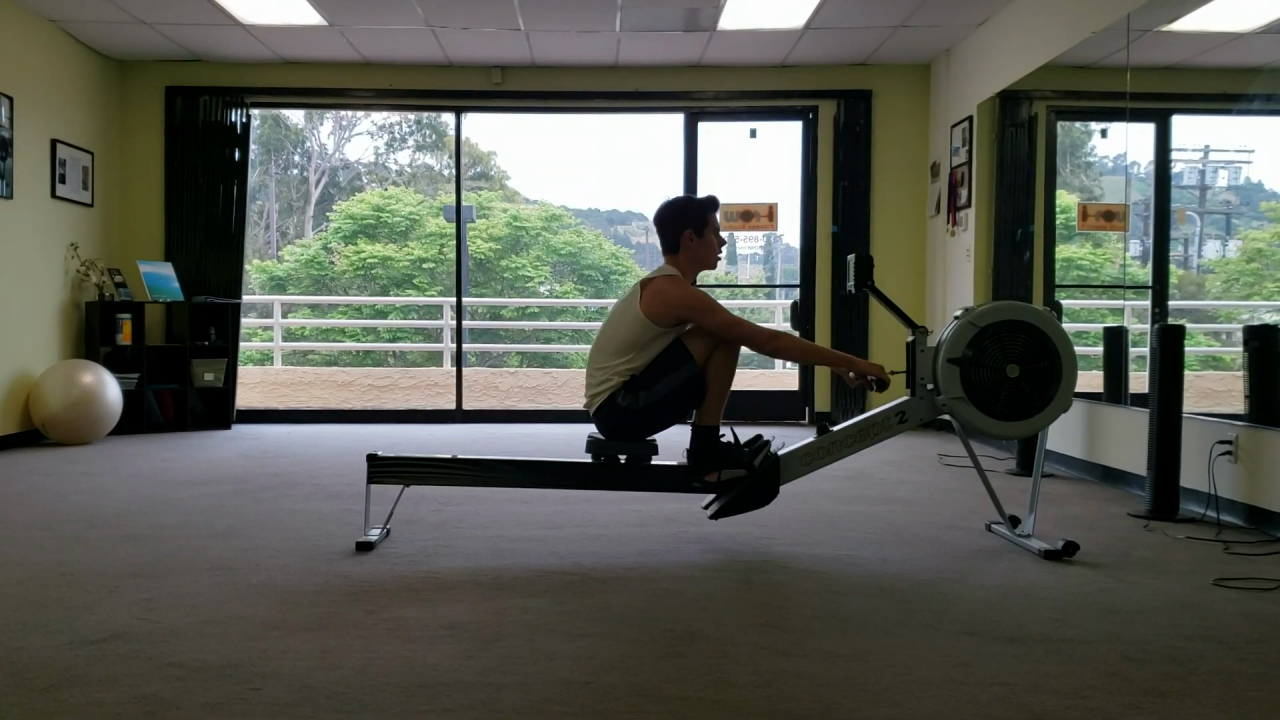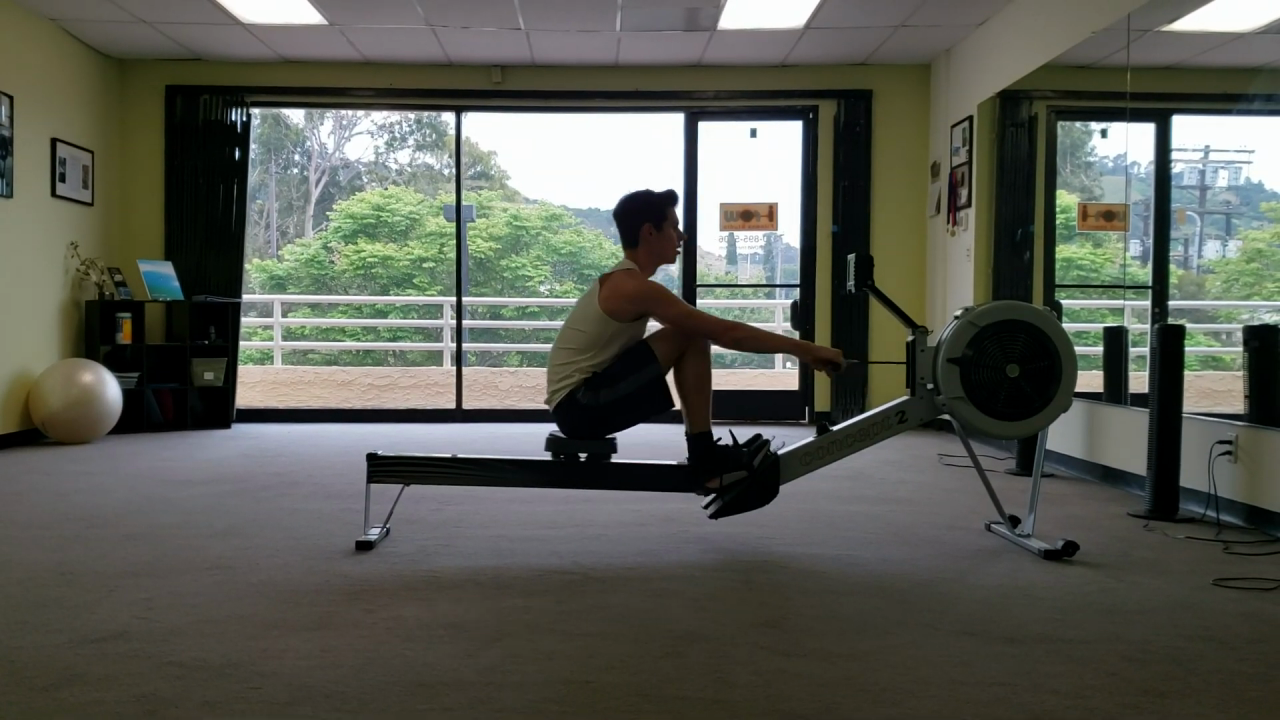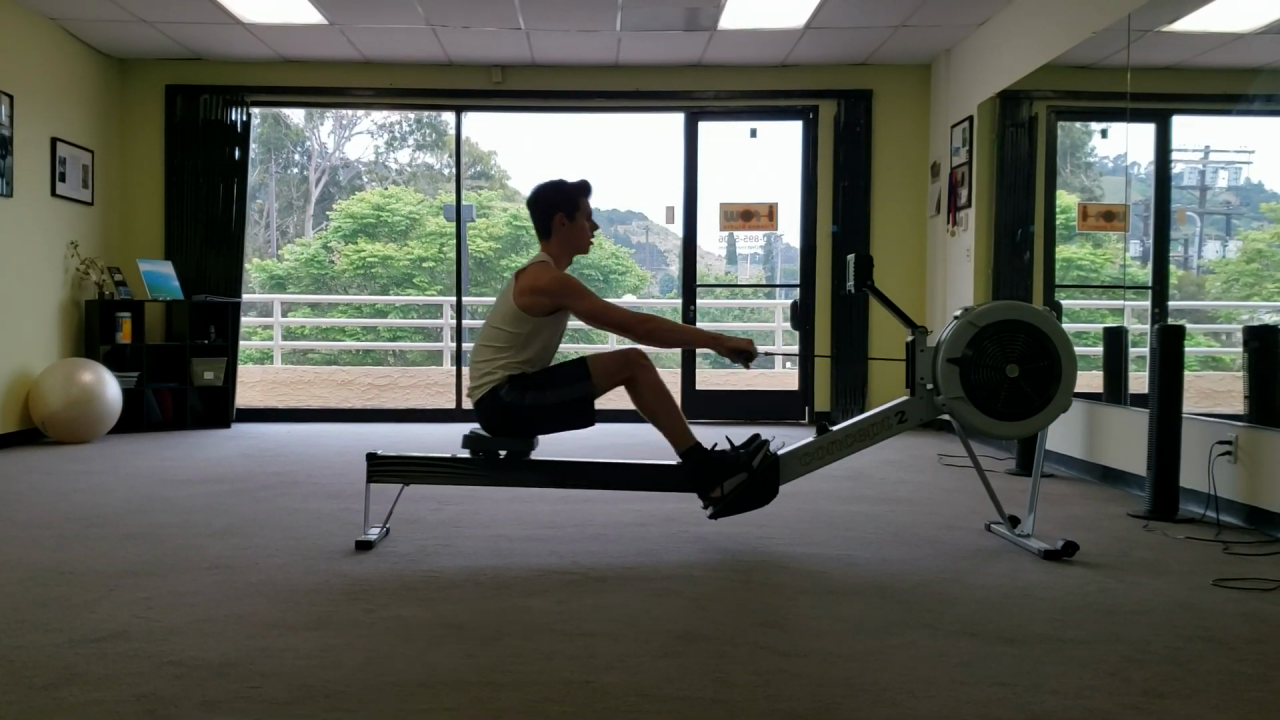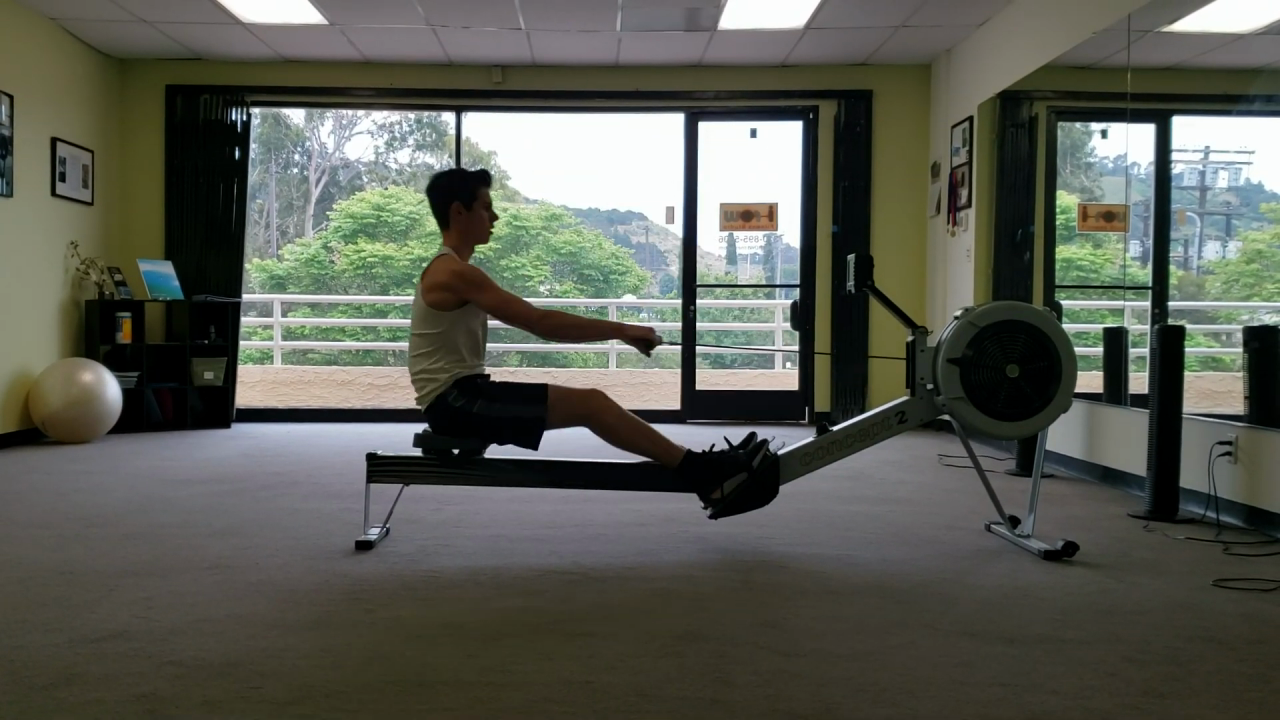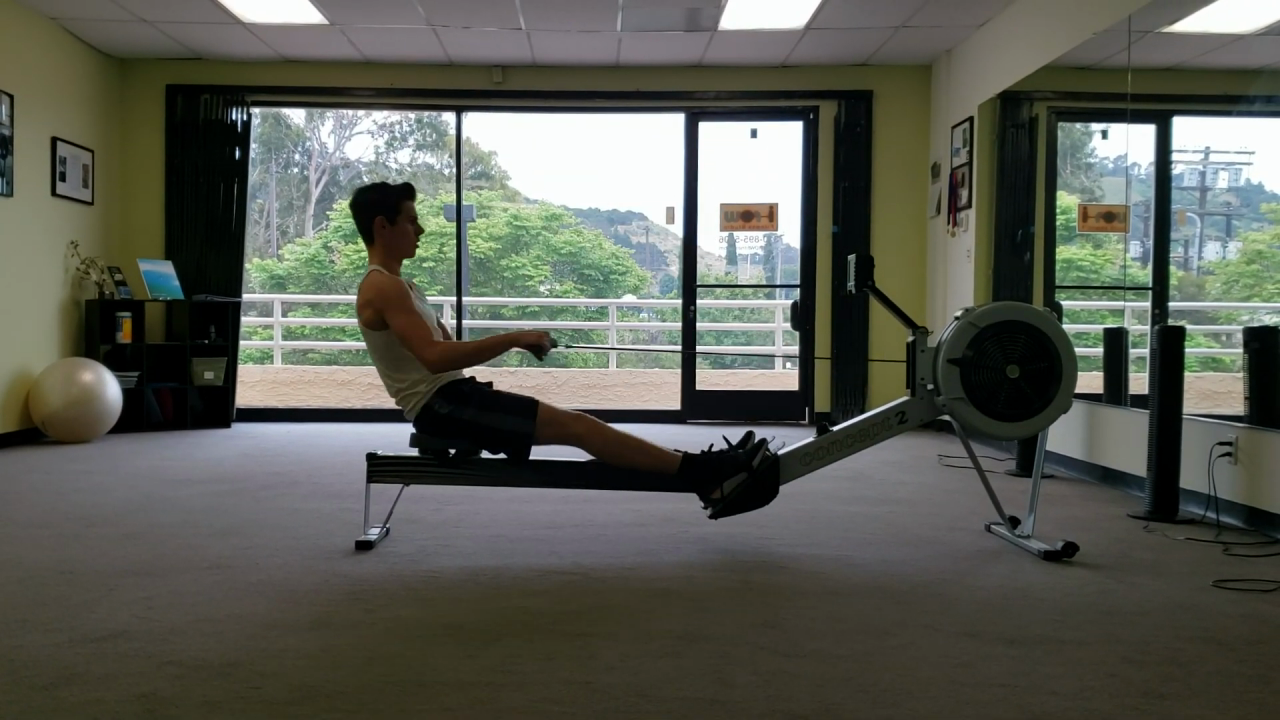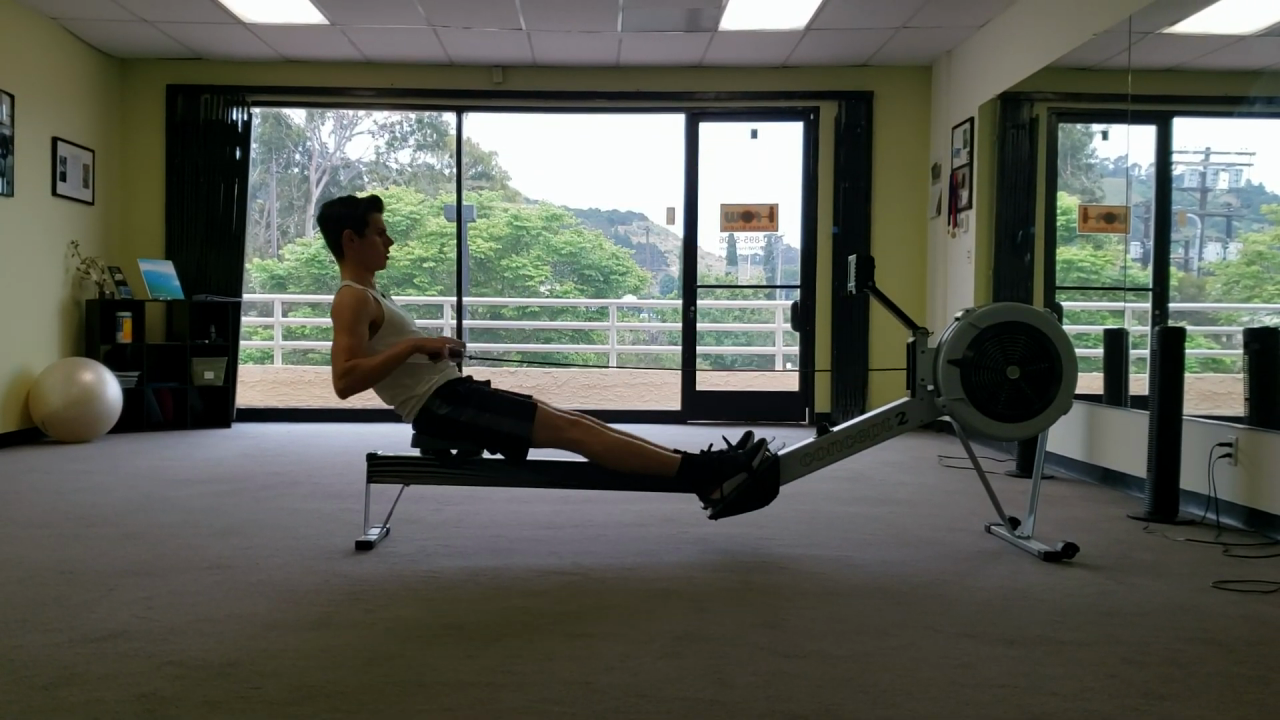
dt=0.2s
person 1, frame 1
left shoulder: (664, 285)
right shoulder: (677, 293)
right elbow: (768, 342)
right wrist: (852, 362)
left hip: (621, 405)
right hip: (621, 410)
left knee: (732, 336)
right knee: (725, 337)
left ankle: (707, 451)
right ankle: (705, 450)
person 1, frame 2
left shoulder: (623, 281)
right shoulder: (634, 287)
left elbow: (714, 332)
right elbow: (725, 333)
left wrist: (797, 350)
right wrist: (806, 348)
left hip: (584, 402)
right hip: (580, 406)
left knee: (696, 335)
right knee: (693, 337)
left ankle: (709, 460)
right ankle: (706, 456)
person 1, frame 3
left shoulder: (542, 274)
right shoulder: (548, 280)
left elbow: (631, 326)
right elbow: (638, 326)
left wrist: (712, 341)
right wrist: (718, 340)
left hip: (507, 398)
right hip: (502, 403)
left knee: (633, 363)
right knee: (634, 364)
left ankle: (705, 468)
right ankle: (704, 466)
person 1, frame 4
left shoulder: (454, 269)
right shoulder: (452, 272)
left elbow: (535, 319)
right elbow: (541, 323)
left wrist: (615, 330)
right wrist: (619, 330)
left hip: (463, 398)
right hip: (454, 404)
left knee: (591, 404)
right knee: (592, 403)
left ankle: (696, 468)
right ankle: (701, 471)
person 1, frame 5
left shoulder: (392, 284)
right shoulder: (382, 287)
left elbow: (442, 346)
right elbow: (438, 358)
left wrist: (516, 339)
right wrist: (511, 338)
left hip: (450, 398)
right hip: (440, 406)
left knee: (575, 421)
right knee: (574, 426)
left ankle: (700, 468)
right ankle: (701, 473)
person 1, frame 6
left shoulder: (369, 296)
right shoulder: (353, 301)
right elbow: (344, 382)
left wrist: (433, 348)
right wrist: (417, 345)
left hip: (452, 394)
right hip: (439, 406)
left knee: (576, 421)
right knee: (572, 432)
left ankle: (697, 466)
right ankle: (701, 474)
